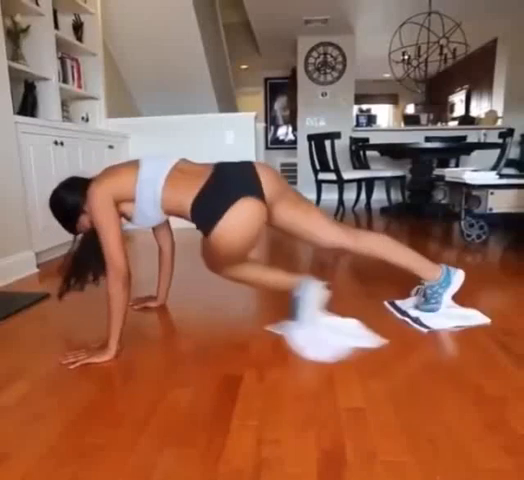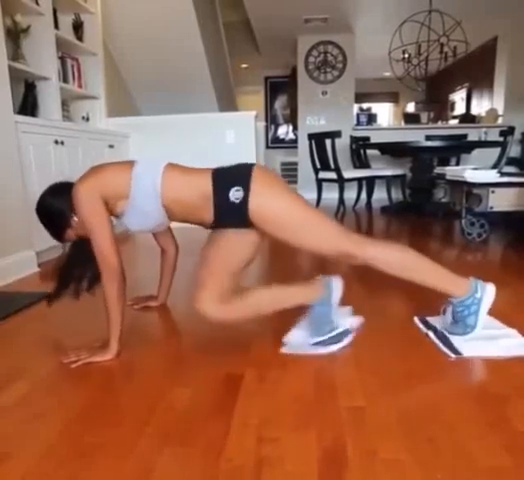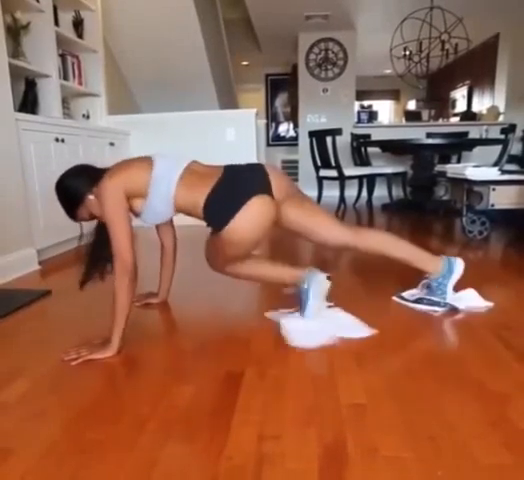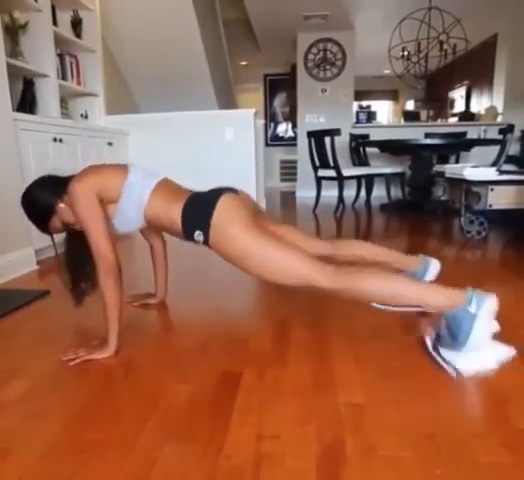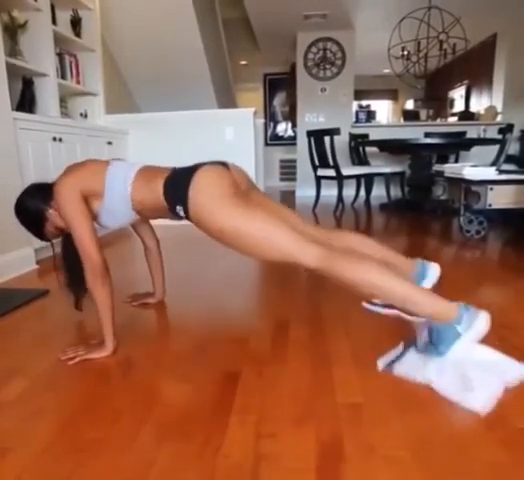
dt=1s
person 1, frame 1
left shoulder: (100, 192)
right shoulder: (132, 184)
left elbow: (119, 271)
right elbow: (165, 241)
left wrist: (110, 348)
right wrist: (159, 298)
left hip: (231, 206)
right hip: (250, 176)
left knee: (217, 261)
right knee: (343, 235)
left ankle: (300, 286)
right ankle: (438, 277)
person 1, frame 2
left shoulder: (87, 190)
right shoulder: (123, 198)
left elbow: (112, 269)
right elbow: (168, 244)
left wrist: (111, 345)
right wrist: (160, 297)
left hip: (244, 189)
right hip: (234, 212)
left knee: (352, 248)
right knee: (211, 306)
left ankle: (467, 291)
right ankle: (318, 294)
person 1, frame 3
left shoulder: (111, 187)
right shoulder: (137, 179)
left elbow: (125, 266)
right elbow: (168, 237)
left wrist: (112, 344)
right wrist: (161, 295)
left hip: (241, 207)
right hip: (259, 177)
left knee: (218, 261)
right knee: (346, 234)
left ankle: (305, 279)
right ankle: (441, 268)
person 1, frame 4
left shoulder: (81, 190)
right shoulder: (107, 189)
left elbow: (107, 265)
right elbow: (154, 233)
left wrist: (110, 343)
right wrist: (159, 294)
left hip: (214, 217)
right hip: (224, 204)
left knee: (327, 276)
right knee: (320, 247)
left ankle: (461, 303)
right ankle: (416, 265)
person 1, frame 5
left shoulder: (67, 188)
right shoulder: (94, 185)
left elbow: (95, 265)
right elbow: (148, 232)
left wrist: (108, 341)
right wrist: (158, 292)
left hip: (199, 189)
right hip: (217, 176)
left knee: (311, 255)
right knee: (316, 234)
left ankle: (451, 316)
right ankle: (413, 268)
